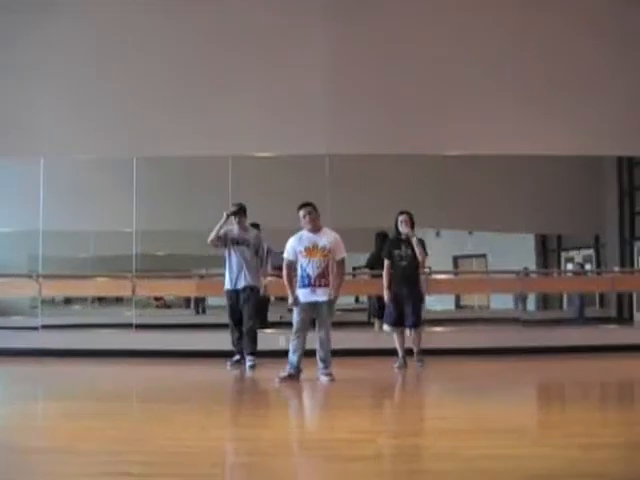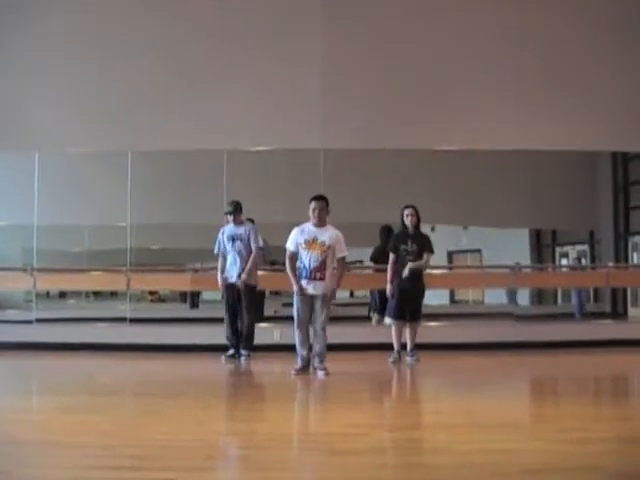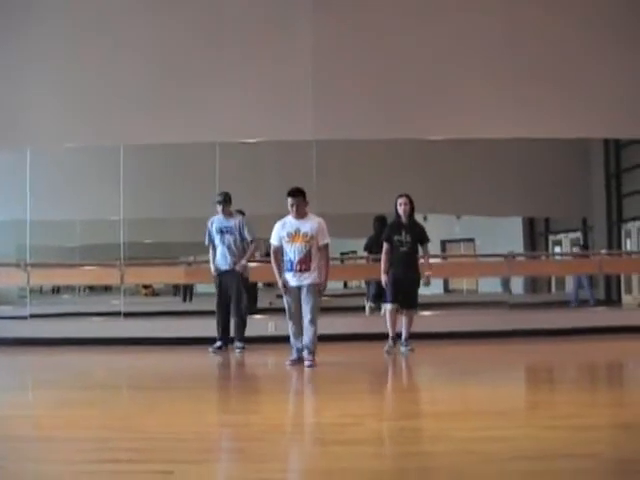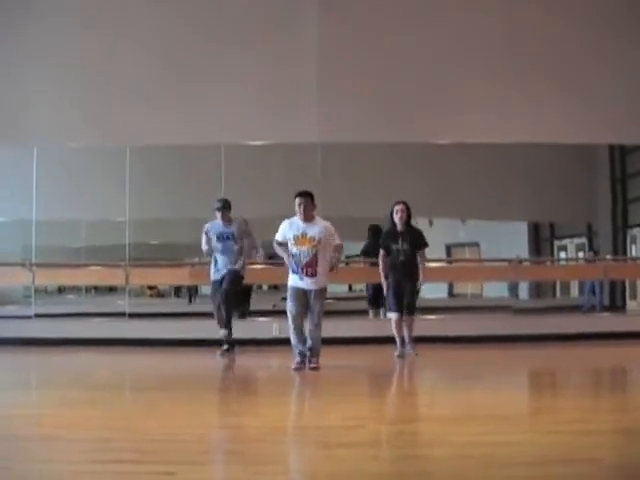
dt=0.7s
person 1, frame 1
left shoulder: (333, 238)
right shoulder: (295, 241)
left elbow: (340, 265)
right elbow: (287, 268)
left wrist: (336, 289)
right wrist: (290, 293)
left hip: (326, 294)
right hip: (303, 295)
left knee: (324, 333)
right knee: (298, 332)
left ankle: (325, 369)
right ankle: (293, 370)
person 1, frame 2
left shoulder: (335, 235)
right shoulder: (298, 232)
left elbow: (341, 264)
right elbow: (290, 259)
left wrist: (334, 288)
right wrist: (295, 283)
left hip: (323, 289)
right hip: (302, 288)
left knee: (320, 326)
right knee: (300, 326)
left ankle: (319, 362)
right ankle: (303, 361)
person 1, frame 3
left shoulder: (317, 223)
right shoulder: (281, 225)
left elbow: (324, 252)
right elbow: (275, 253)
left wrist: (324, 278)
right wrist: (279, 278)
left hip: (311, 280)
right hip: (289, 280)
left knee: (309, 317)
right knee: (293, 318)
left ankle: (309, 353)
right ankle: (297, 352)
person 1, frame 4
left shoulder: (325, 227)
right shoulder: (287, 225)
left elbow: (338, 247)
right elbow: (277, 243)
left wrist: (335, 259)
right wrist: (284, 252)
left hip: (317, 284)
right hip: (295, 283)
left knee: (315, 322)
right knee: (294, 319)
left ankle: (314, 356)
right ankle: (300, 355)
person 2, frame 1
left shoulder: (255, 235)
right shoulder: (227, 233)
left elbow: (261, 259)
right elbow: (211, 241)
left wrist: (263, 278)
right wrist: (223, 220)
left hip: (250, 283)
right hip: (232, 283)
left knee: (249, 320)
right knee: (234, 320)
left ankle: (250, 355)
right ankle: (239, 353)
person 2, frame 2
left shoulder: (249, 229)
right shoulder: (224, 231)
left elbow: (255, 253)
right elbow: (222, 255)
left wrist: (245, 274)
right wrist: (220, 275)
left hip: (247, 279)
right hip: (229, 279)
left knee: (246, 316)
right knee: (230, 315)
left ankle: (245, 349)
right ankle: (234, 348)
person 2, frame 3
left shoulder: (239, 220)
right shoulder: (212, 222)
left elbow: (251, 243)
right elbow: (211, 245)
left wrist: (244, 261)
right wrist: (212, 264)
left hip: (236, 268)
right hip: (220, 269)
left knee: (239, 305)
right knee: (221, 306)
left ankle: (239, 340)
right ankle: (222, 340)
person 2, frame 4
left shoulder: (240, 225)
right shoulder: (210, 227)
left elbow: (250, 240)
right elbow: (205, 248)
left wrist: (243, 259)
right wrist: (206, 246)
left hip: (234, 269)
right hip: (217, 272)
left knee: (225, 293)
right knee: (218, 306)
left ankle: (226, 328)
right ankle: (228, 342)
person 3, frame 1
left shoulder: (418, 242)
right shoulder: (391, 243)
left elbow: (422, 261)
right elbow: (386, 269)
left wrist: (413, 237)
right wrist: (385, 289)
left hip: (413, 288)
right hip: (396, 288)
left knee: (414, 324)
right knee: (396, 325)
left ankle: (417, 354)
right ankle: (401, 357)
person 3, frame 2
left shoulder: (424, 239)
right shoulder: (397, 237)
left elbow: (426, 260)
right elbow: (391, 261)
left wrist: (412, 265)
right wrist: (389, 282)
left hip: (416, 283)
right hip: (399, 282)
left knee: (413, 319)
right knee: (396, 318)
left ankle: (410, 351)
right ankle: (396, 351)
person 3, frame 3
left shoulder: (418, 228)
right shoulder: (391, 227)
left elbow: (425, 250)
right elbow: (385, 251)
left wrist: (427, 271)
right wrist: (383, 272)
left hip: (412, 272)
right hip: (394, 272)
left knee: (409, 308)
right knee: (391, 306)
left ankle: (405, 340)
right ankle: (391, 339)
person 3, frame 4
left shoulder: (416, 233)
right shoulder: (388, 234)
left elbow: (422, 256)
right elbow: (382, 258)
left wrist: (421, 275)
right wrist: (383, 277)
left hip: (411, 278)
right hip: (394, 277)
left knee: (409, 313)
right knee: (395, 314)
left ankle: (409, 341)
right ankle: (399, 345)
